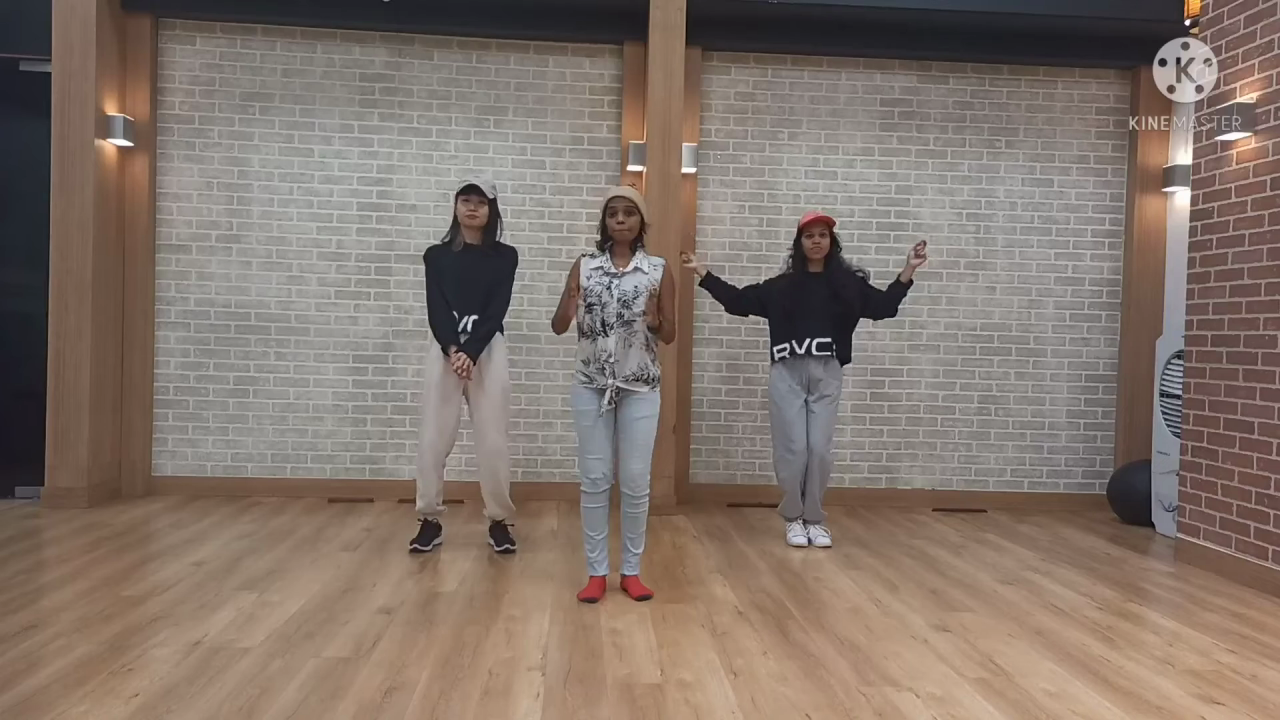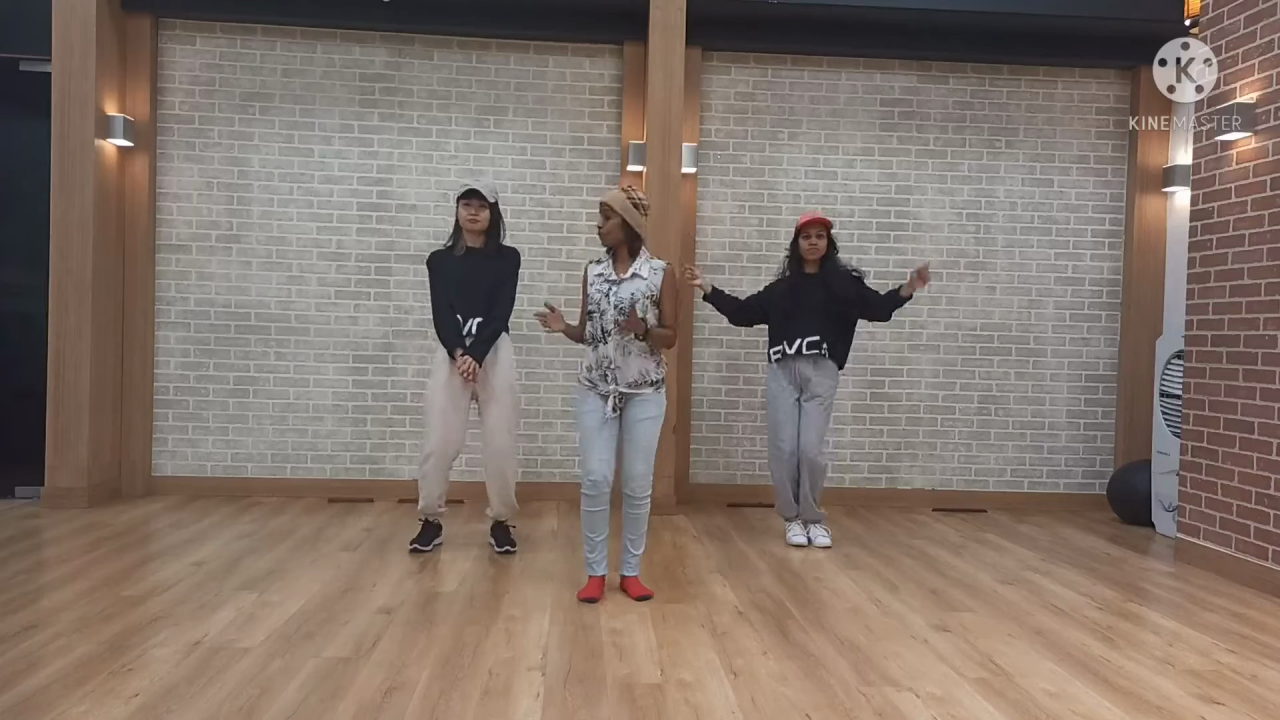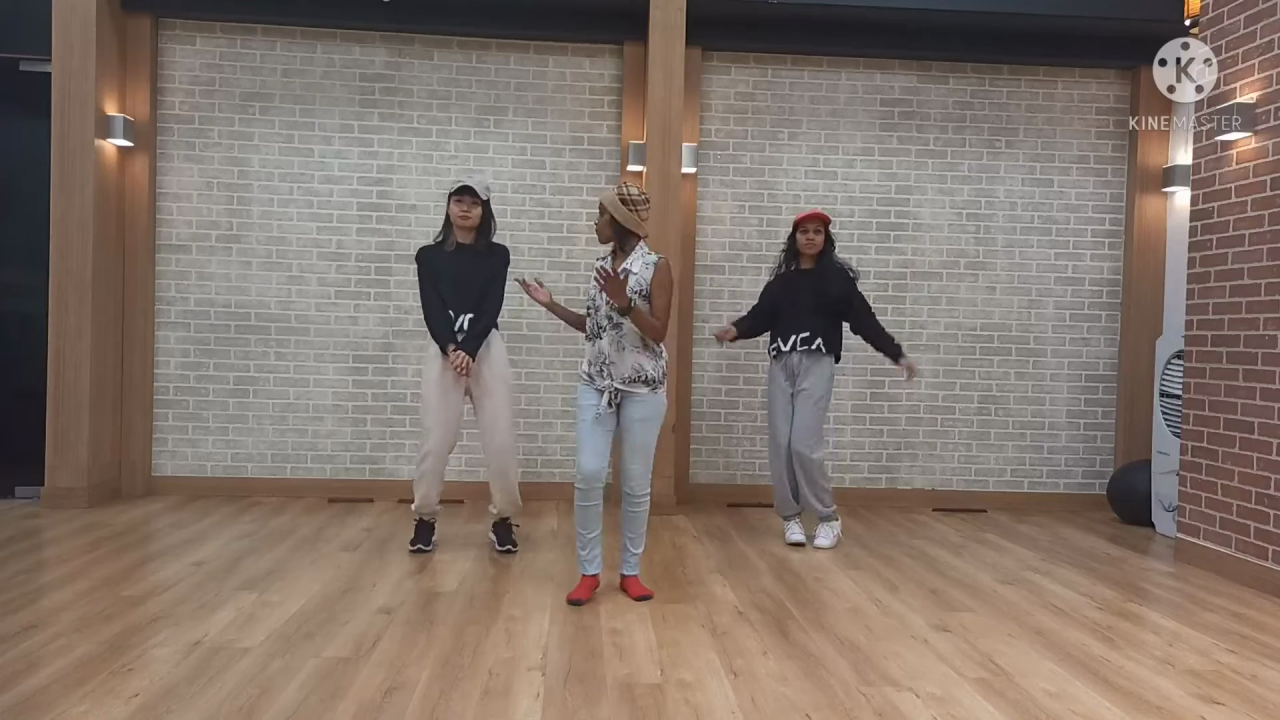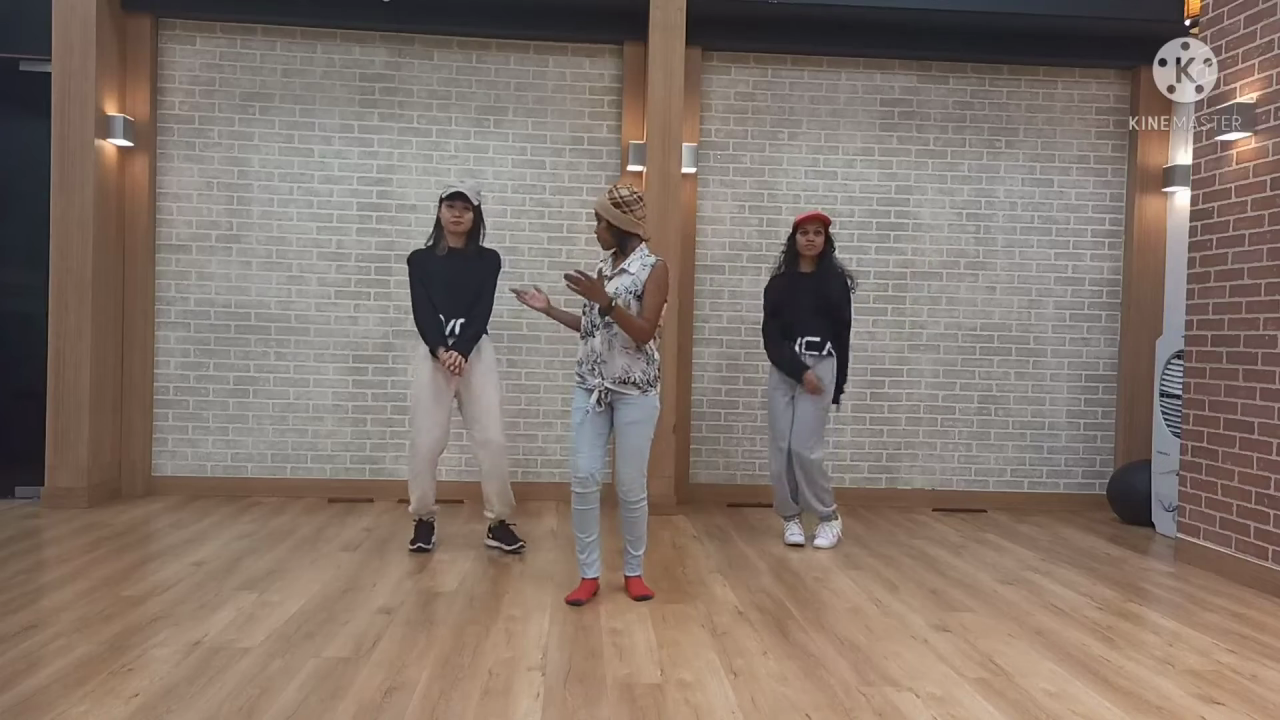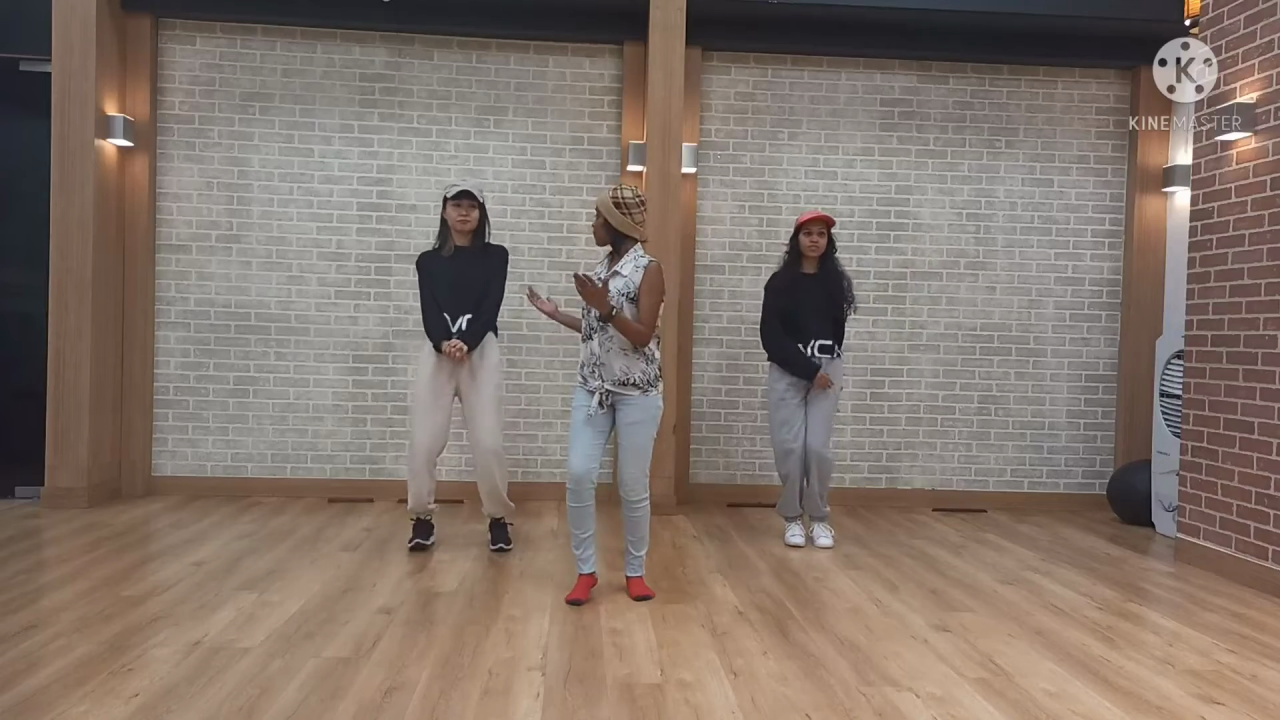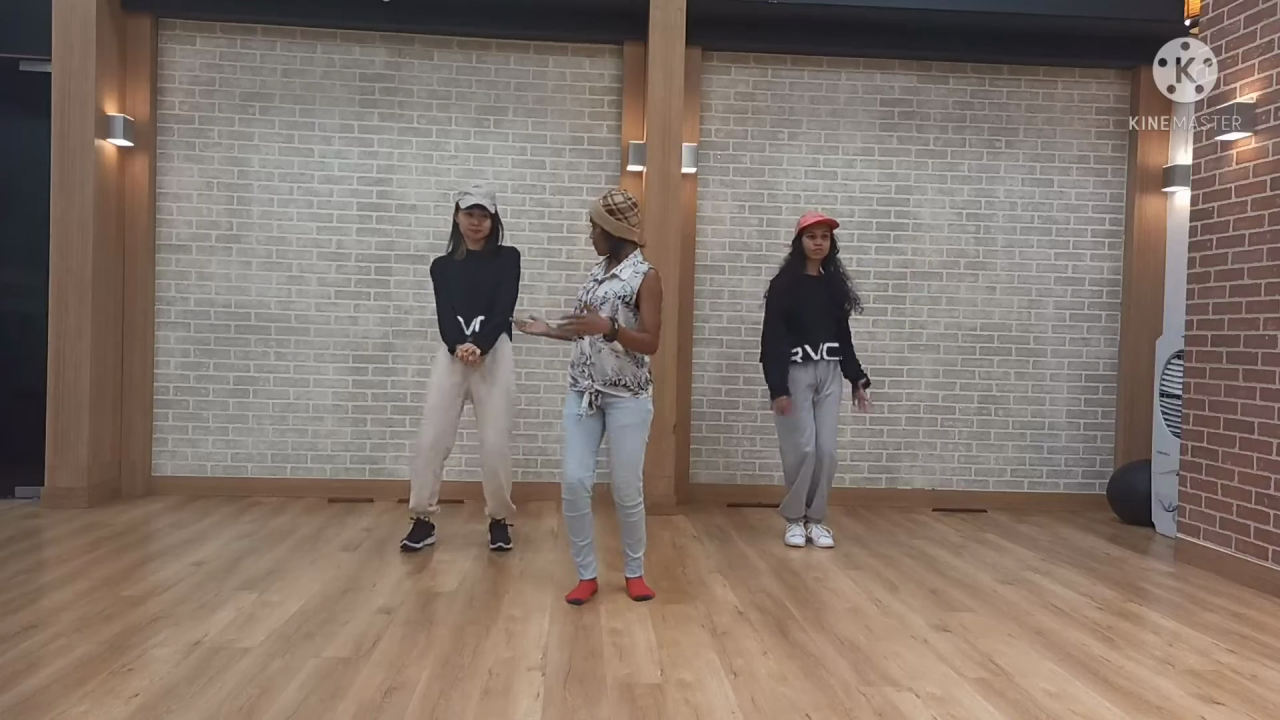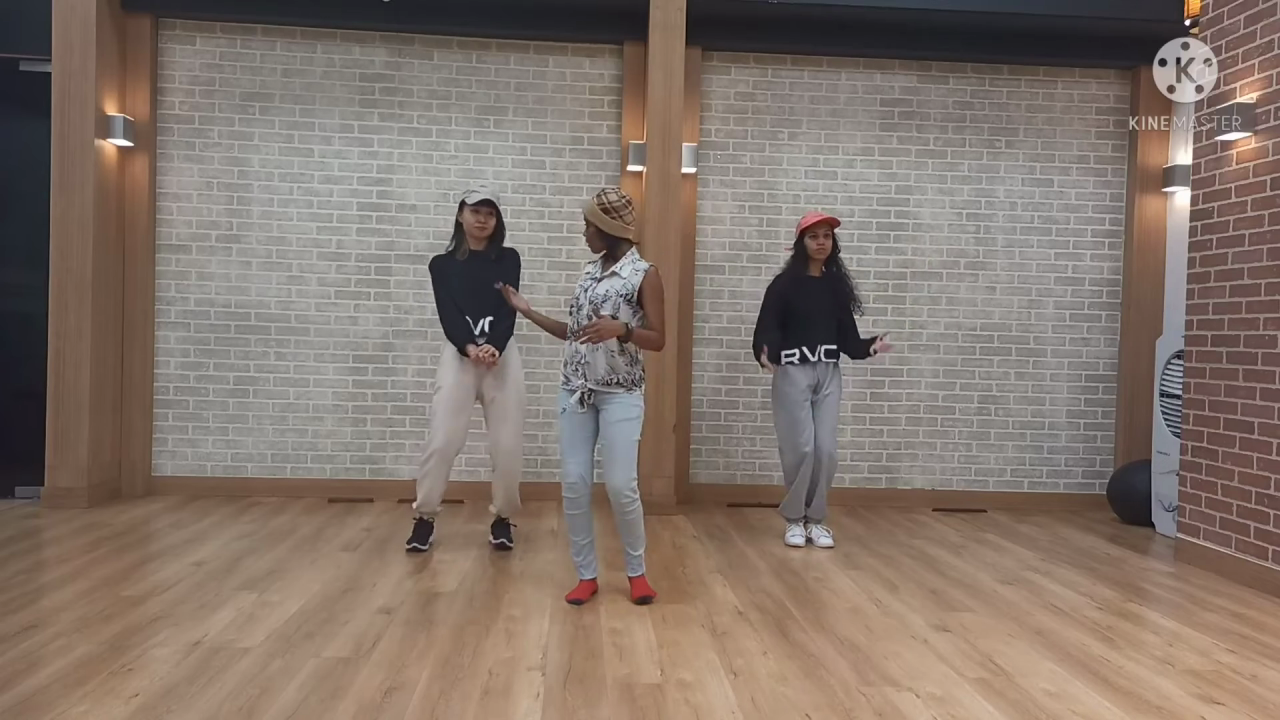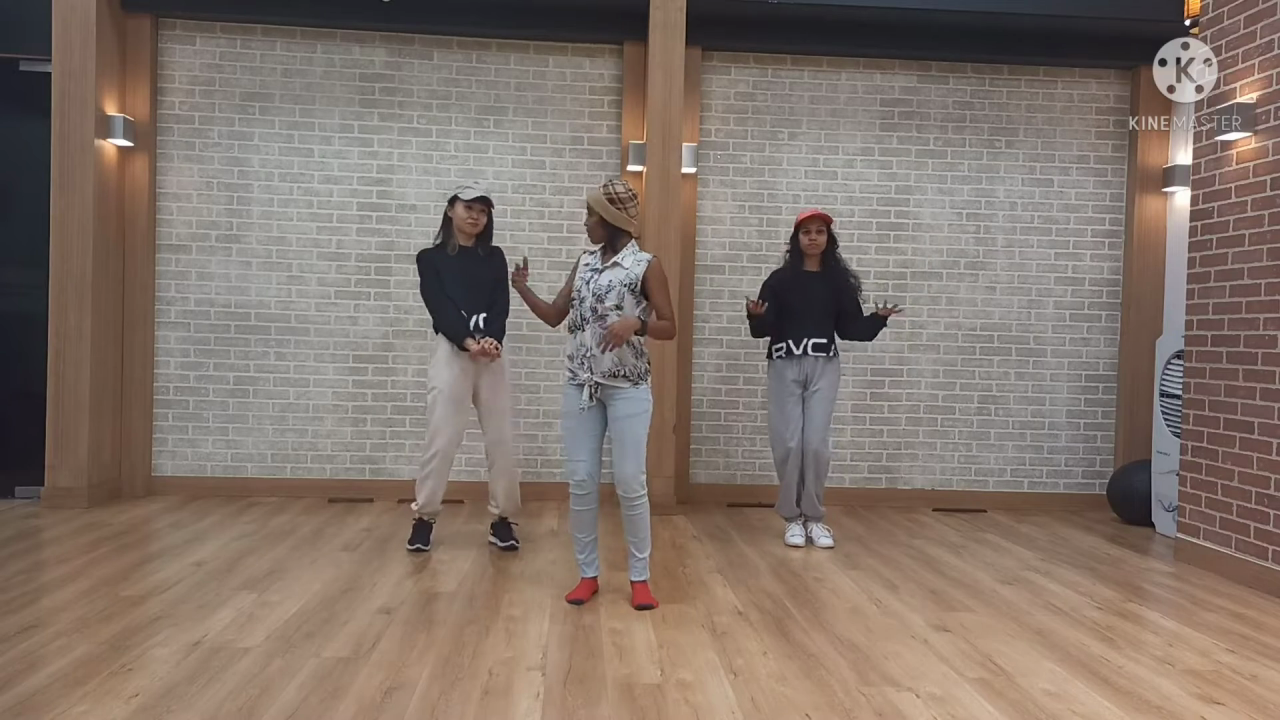
dt=0.2s
person 1, frame 1
left shoulder: (658, 270)
right shoulder: (584, 266)
left elbow: (669, 336)
right elbow: (558, 328)
left wrist: (654, 320)
right wrist: (569, 309)
left hip: (640, 387)
right hip: (592, 385)
left knee: (636, 481)
right knee: (594, 478)
left ankle: (631, 571)
right ankle: (597, 572)
person 1, frame 2
left shoulder: (659, 273)
right shoulder: (593, 272)
left elbow: (670, 337)
right elbow: (588, 332)
left wrist: (643, 330)
right wrist: (562, 327)
left hip: (645, 391)
right hip: (597, 390)
left knee: (638, 484)
right knee: (596, 480)
left ankle: (631, 571)
right ankle: (596, 572)
person 1, frame 3
left shoulder: (656, 266)
right shoulder: (601, 266)
left elbow: (658, 332)
left wrist: (625, 302)
right wrist: (551, 304)
left hip: (643, 388)
right hip: (596, 385)
left knee: (636, 482)
right knee: (588, 474)
left ankle: (631, 571)
right ankle: (589, 571)
person 1, frame 4
left shoulder: (654, 268)
right shoulder: (603, 269)
left elbow: (643, 333)
left wrist: (605, 301)
right wrist: (548, 309)
left hip: (635, 390)
right hip: (590, 386)
left knee: (631, 485)
right knee: (584, 478)
left ankle: (633, 572)
right ankle: (589, 574)
person 1, frame 5
left shoulder: (648, 269)
right shoulder: (602, 268)
left elbow: (641, 336)
left wrist: (604, 308)
right wrist: (555, 314)
left hip: (637, 392)
right hip: (592, 388)
left knee: (633, 486)
right knee: (579, 474)
left ankle: (635, 572)
right ankle: (586, 571)
person 1, frame 6
left shoulder: (645, 275)
right shoulder: (598, 273)
left elbow: (649, 343)
left wrist: (606, 327)
right wrist: (548, 330)
left hip: (627, 395)
right hip: (583, 392)
left knee: (626, 490)
right knee: (573, 483)
left ankle: (635, 572)
right ankle: (587, 575)
person 1, frame 7
left shoulder: (645, 275)
right shoulder: (590, 271)
left elbow: (657, 340)
left wrist: (621, 330)
right wrist: (528, 312)
left hip: (621, 394)
right hip: (576, 391)
left knee: (621, 485)
right knee: (574, 484)
left ankle: (636, 571)
right ankle: (587, 575)
person 1, frame 8
left shoulder: (646, 265)
right shoulder: (585, 263)
left elbow: (669, 328)
right elbow: (555, 316)
left wrist: (636, 323)
right wrist: (524, 290)
left hip: (628, 387)
right hip: (580, 385)
left knee: (630, 481)
right knee: (580, 480)
left ankle: (639, 577)
right ankle: (588, 574)
person 2, frame 1
left shoulder: (505, 256)
right shoulder: (437, 255)
left elbow: (497, 309)
right elbow: (435, 309)
left wrist: (471, 353)
right wrist: (452, 350)
left hip: (488, 351)
right hip: (444, 350)
left knee: (493, 440)
right knee: (433, 439)
left ankle: (498, 522)
right ankle: (430, 521)
person 2, frame 2
left shoulder: (507, 258)
right shoulder: (440, 260)
left elbow: (502, 312)
right elbow: (440, 313)
left wrist: (476, 354)
right wrist: (458, 353)
left hip: (494, 353)
right hip: (450, 353)
left knee: (500, 442)
right knee: (439, 443)
left ankle: (500, 522)
right ankle: (431, 521)
person 2, frame 3
left shoulder: (497, 255)
right shoulder: (429, 255)
left elbow: (492, 307)
right elbow: (431, 308)
left wrist: (468, 350)
right wrist: (451, 349)
left hip: (486, 349)
right hip: (442, 349)
left knee: (500, 438)
right knee: (436, 439)
left ankle: (502, 520)
right ankle: (425, 520)
person 2, frame 4
left shoulder: (488, 260)
right shoulder: (420, 259)
left elbow: (482, 311)
right elbow: (421, 312)
left wrist: (460, 351)
right wrist: (441, 351)
left hip: (477, 352)
right hip: (433, 353)
left knee: (492, 439)
right knee: (426, 442)
left ankle: (499, 523)
right ankle: (424, 520)
person 2, frame 5
left shoulder: (495, 256)
right shoulder: (429, 261)
left elbow: (491, 307)
right elbow: (429, 310)
left wrist: (465, 343)
right wrist: (444, 344)
left hip: (481, 350)
right hip: (436, 351)
left knee: (488, 441)
right knee: (424, 441)
left ankle: (497, 519)
right ankle: (423, 519)
person 2, frame 6
left shoulder: (508, 258)
right shoulder: (442, 266)
left elbow: (504, 308)
right elbow: (445, 314)
left wrist: (479, 346)
right wrist: (458, 347)
left hip: (494, 353)
right hip: (450, 353)
left knee: (495, 443)
right knee: (431, 439)
left ankle: (499, 520)
right ankle: (423, 520)
person 2, frame 7
left shoulder: (508, 259)
right shoulder: (442, 264)
left elbow: (509, 309)
right elbow: (447, 314)
left wrist: (494, 347)
right wrist: (470, 348)
left hip: (502, 355)
right hip: (458, 354)
left knee: (507, 443)
right knee: (442, 440)
left ankle: (502, 519)
right ankle: (425, 519)
person 2, frame 8
left shoulder: (494, 257)
right shoulder: (431, 259)
left elbow: (501, 306)
right elbow: (440, 307)
left wrist: (492, 340)
right wrist: (469, 342)
left hip: (492, 351)
right hip: (451, 351)
left knee: (501, 440)
right knee: (442, 439)
left ankle: (501, 519)
right ankle: (424, 518)
person 3, frame 1
left shoulder: (846, 282)
right shoulder: (783, 284)
left elbow: (881, 306)
right elbow: (739, 301)
left wrist: (906, 274)
right wrist: (705, 274)
left hip: (827, 372)
right hip: (787, 371)
left knee: (819, 450)
right knee: (791, 448)
left ankle: (814, 519)
right ankle: (793, 518)
person 3, frame 2
left shoulder: (843, 282)
right shoulder: (782, 287)
left elbow: (876, 307)
right elbow: (745, 312)
left wrist: (906, 290)
right wrist: (709, 289)
left hip: (821, 372)
right hip: (782, 372)
left knee: (810, 450)
right knee: (783, 448)
left ankle: (814, 518)
right ankle: (793, 518)
person 3, frame 3
left shoulder: (837, 278)
right shoulder: (781, 282)
left elbow: (863, 319)
right elbow: (759, 316)
left wrist: (896, 354)
right wrist: (736, 329)
left hip: (817, 365)
right hip: (781, 366)
left knee: (805, 446)
right knee: (781, 444)
left ankle: (828, 518)
right ankle: (791, 516)
person 3, frame 4
left shoulder: (835, 281)
right shoulder: (779, 283)
left elbow: (842, 334)
right elbow: (771, 332)
left wrist: (838, 387)
right wrist: (798, 370)
left hip: (820, 367)
right hip: (783, 371)
left knee: (804, 447)
right knee: (781, 447)
left ankle: (828, 517)
right ankle: (791, 517)
person 3, frame 5
left shoulder: (835, 282)
right shoulder: (780, 282)
left elbow: (837, 331)
right elbow: (771, 335)
left wrist: (826, 368)
right wrist: (808, 369)
left hip: (826, 369)
right hip: (786, 371)
left knee: (817, 447)
right knee: (788, 447)
left ankle: (819, 518)
right ankle: (792, 518)
person 3, frame 6
left shoulder: (835, 284)
right shoulder: (783, 284)
left elbow: (842, 336)
right elbow: (773, 337)
left wrist: (858, 379)
right wrist: (778, 387)
left hip: (830, 373)
right hip: (794, 373)
left knee: (826, 450)
right knee: (801, 449)
left ankle: (816, 519)
right ankle: (794, 519)
person 3, frame 7
left shoulder: (838, 285)
right shoulder: (784, 284)
left elbow: (845, 332)
right elbow: (766, 328)
left wrist: (868, 347)
right wrist: (764, 354)
left hip: (829, 373)
right hip: (792, 371)
left knee: (826, 451)
right knee: (801, 449)
left ankle: (815, 519)
right ankle: (794, 519)
person 3, frame 8
left shoulder: (839, 280)
right shoulder: (780, 279)
left elbow: (849, 327)
right elbow: (763, 327)
left wrist: (877, 318)
right wrist: (755, 315)
left hip: (824, 367)
right hip: (785, 366)
left knee: (815, 444)
right knee: (787, 443)
left ankle: (814, 517)
right ankle: (792, 518)
